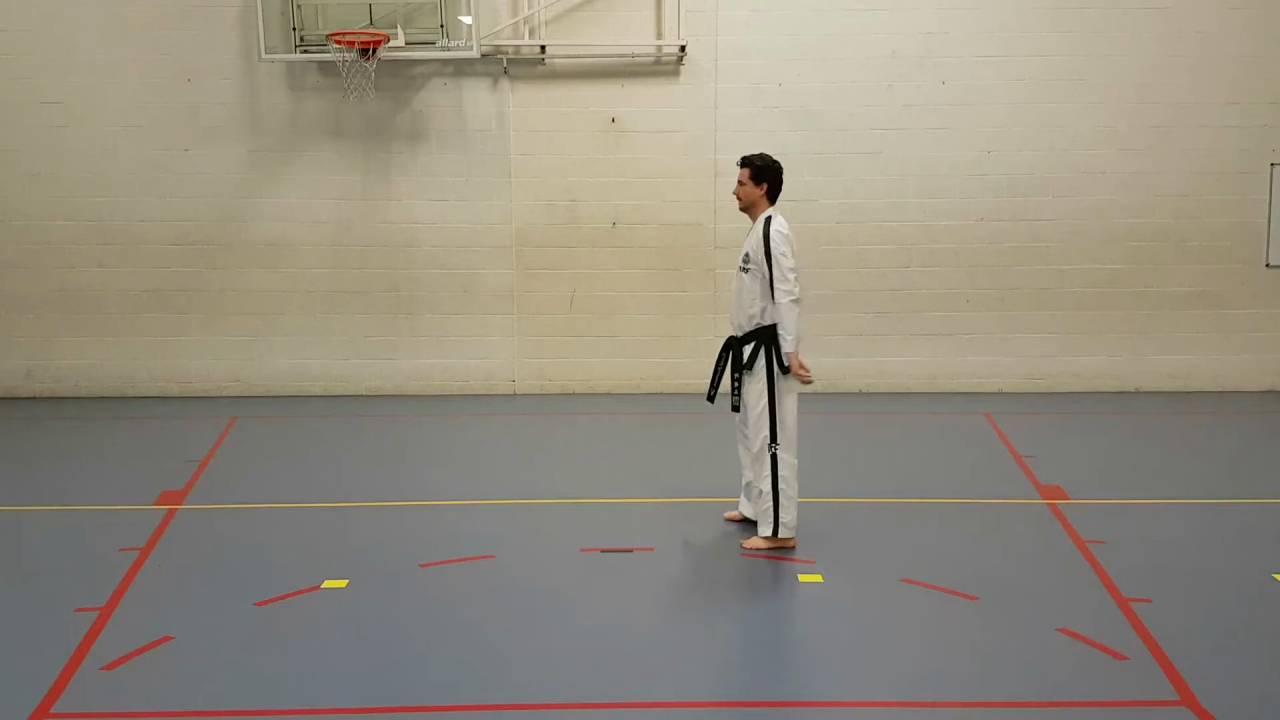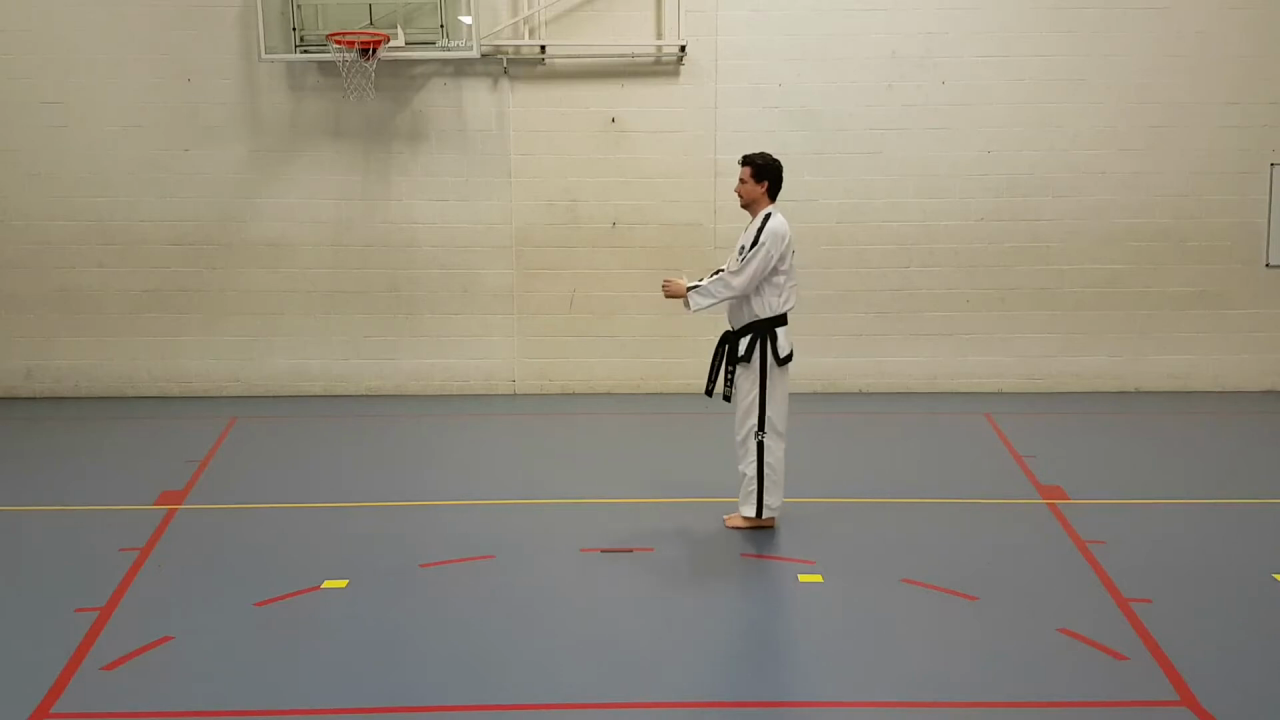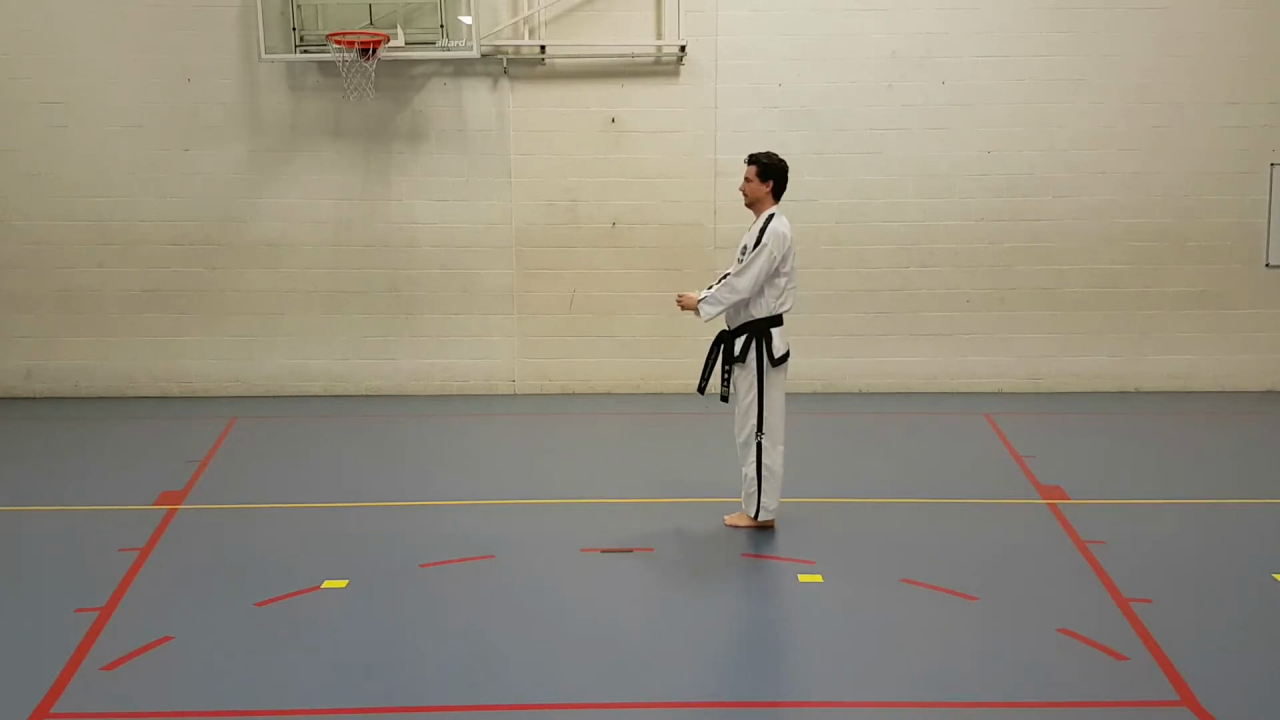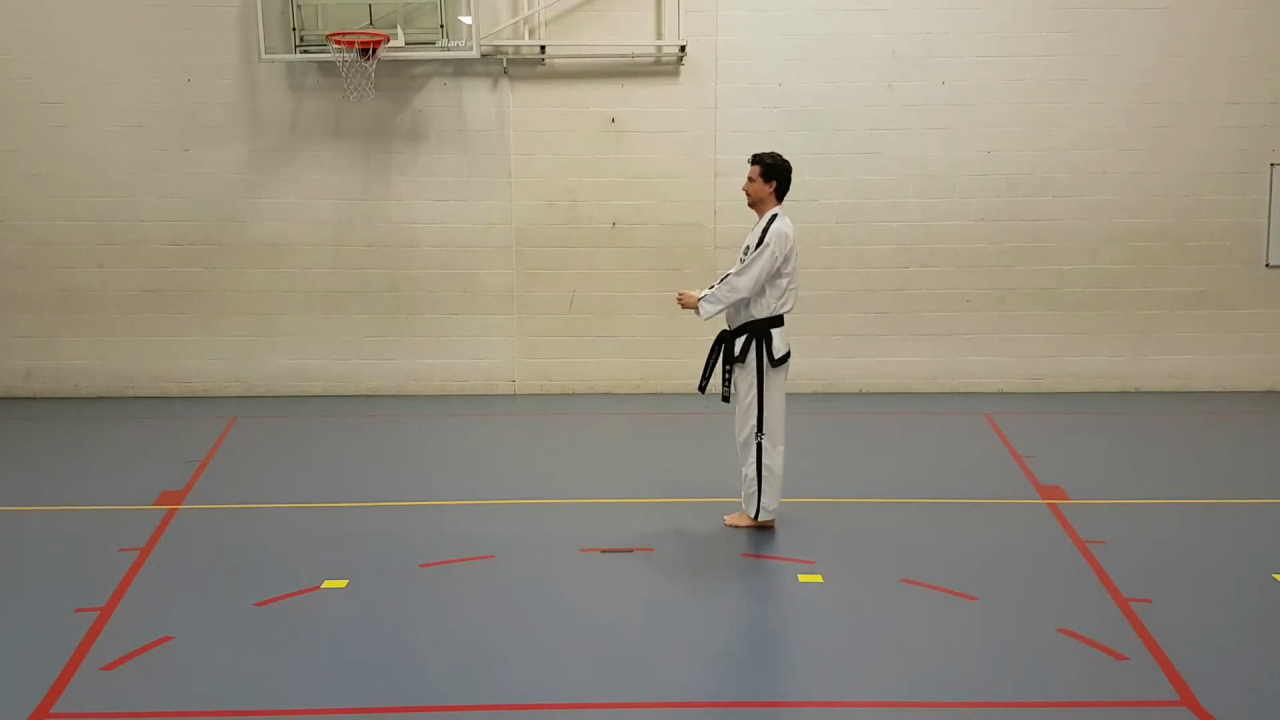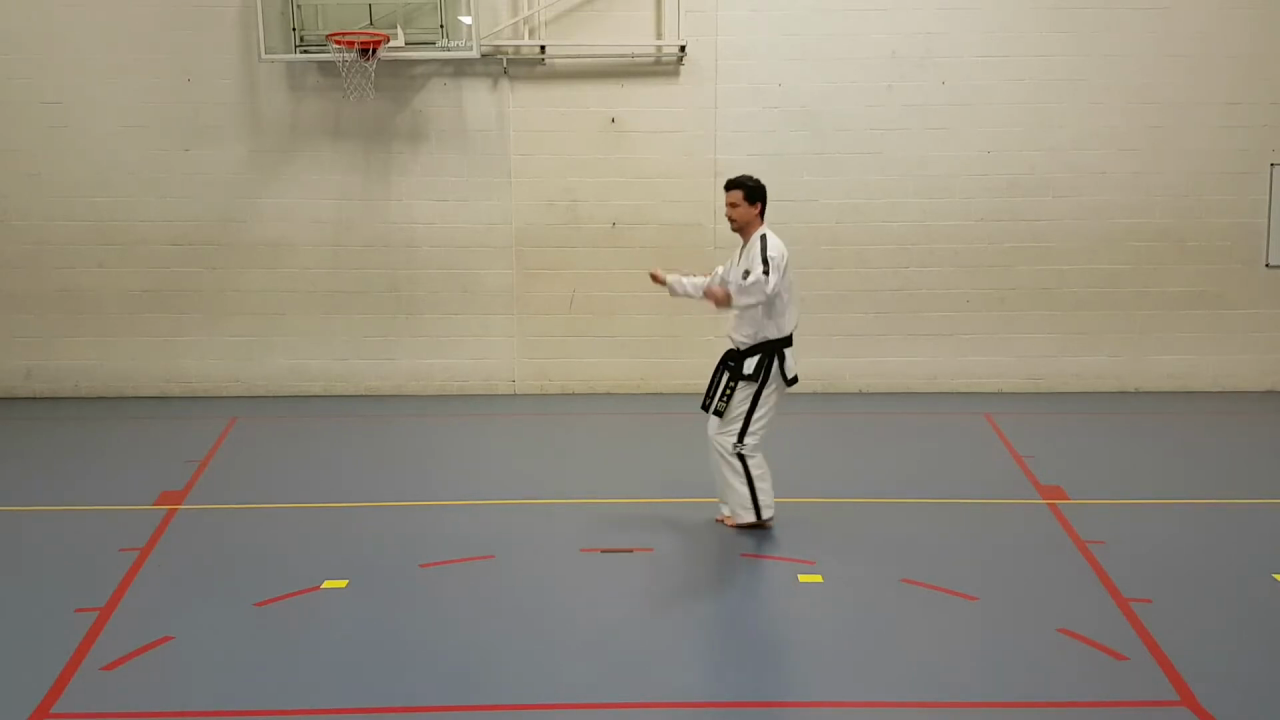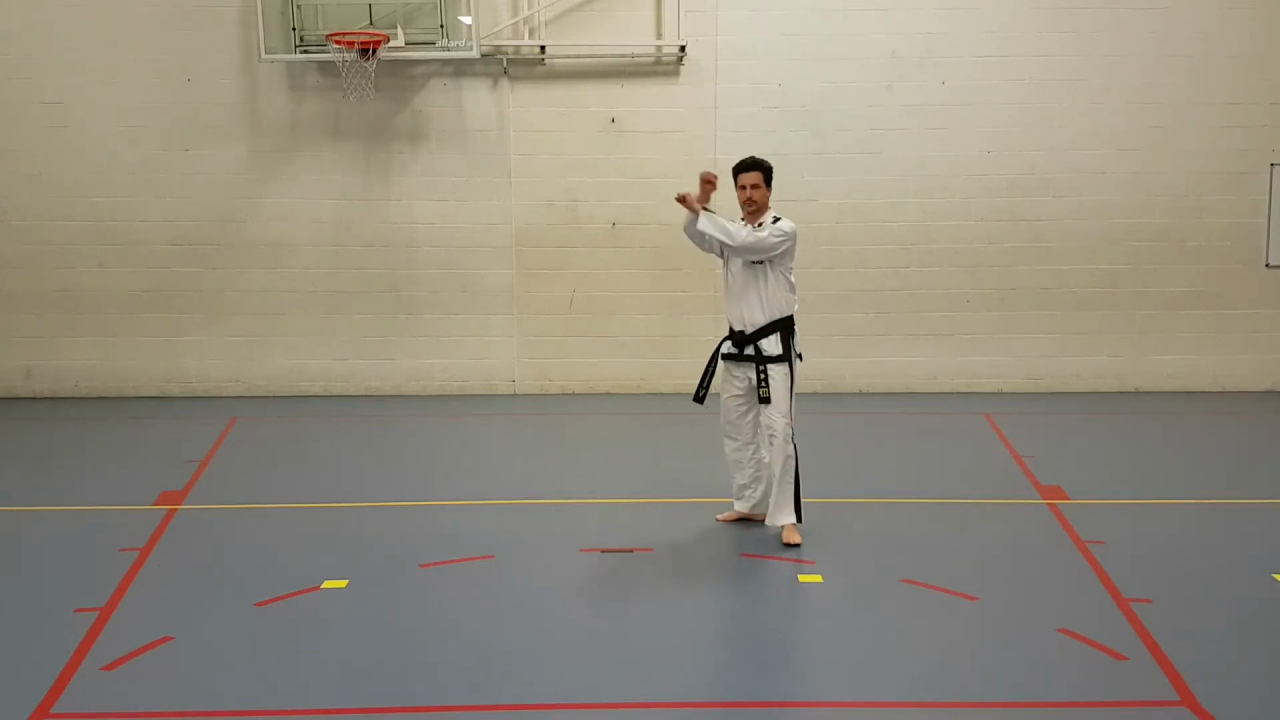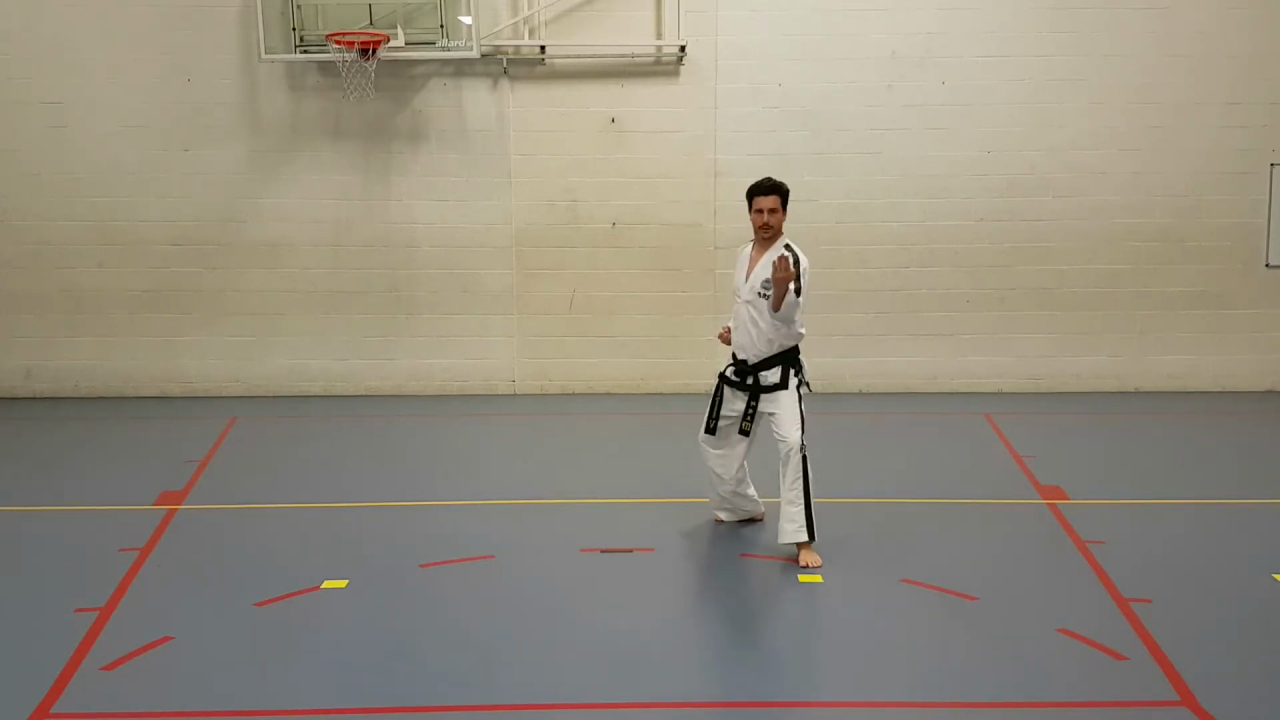
dt=0.7s
person 1, frame 1
left shoulder: (772, 232)
right shoulder: (760, 230)
left elbow: (786, 295)
left wrist: (791, 352)
left hip: (767, 351)
right hip: (754, 348)
left knee: (770, 439)
right knee: (750, 433)
left ankle: (779, 530)
right ankle: (754, 505)
person 1, frame 2
left shoulder: (772, 229)
right shoulder: (759, 226)
left elbow: (738, 282)
right elbow: (730, 273)
left wrist: (689, 292)
right wrist: (689, 288)
left hip: (762, 342)
right hip: (752, 340)
left knee: (759, 427)
right knee: (751, 426)
left ankle: (760, 510)
right ankle: (755, 505)
person 1, frame 3
left shoulder: (773, 230)
right shoulder: (763, 227)
left elbow: (744, 285)
right elbow: (735, 277)
left wrist: (700, 304)
right wrist: (700, 297)
left hip: (759, 342)
right hip: (751, 339)
left knee: (759, 428)
right knee: (751, 427)
left ankle: (761, 511)
right ankle: (755, 505)
person 1, frame 4
left shoulder: (776, 231)
right shoulder: (766, 227)
left elbow: (745, 284)
right elbow: (738, 277)
left wrist: (700, 303)
right wrist: (702, 296)
left hip: (760, 343)
right hip: (753, 340)
left knee: (760, 429)
right knee: (753, 428)
left ankle: (761, 511)
right ankle: (756, 506)
person 1, frame 5
left shoulder: (769, 248)
right shoulder: (745, 251)
left elbow: (765, 286)
right elbow: (715, 283)
left wrist: (729, 296)
right wrist: (670, 282)
left hip: (765, 362)
right hip: (750, 359)
left knee: (729, 436)
right knee: (725, 433)
left ankle: (757, 511)
right ankle: (741, 507)
person 1, frame 6
left shoulder: (782, 230)
right shoulder: (730, 228)
left elbow: (744, 241)
right elbow: (697, 233)
left wrist: (701, 211)
right wrist: (701, 203)
left hip: (774, 346)
right hip: (738, 346)
left knee: (777, 430)
right knee: (738, 429)
left ankle: (787, 520)
right ankle: (751, 505)
person 1, frame 7
left shoulder: (793, 260)
right shoulder: (744, 254)
left elbow: (786, 318)
left wrist: (782, 290)
right wrist: (732, 328)
left hip: (779, 373)
right hip: (740, 372)
left knee: (791, 445)
right knee: (716, 444)
left ankle: (802, 540)
right ankle: (743, 507)
